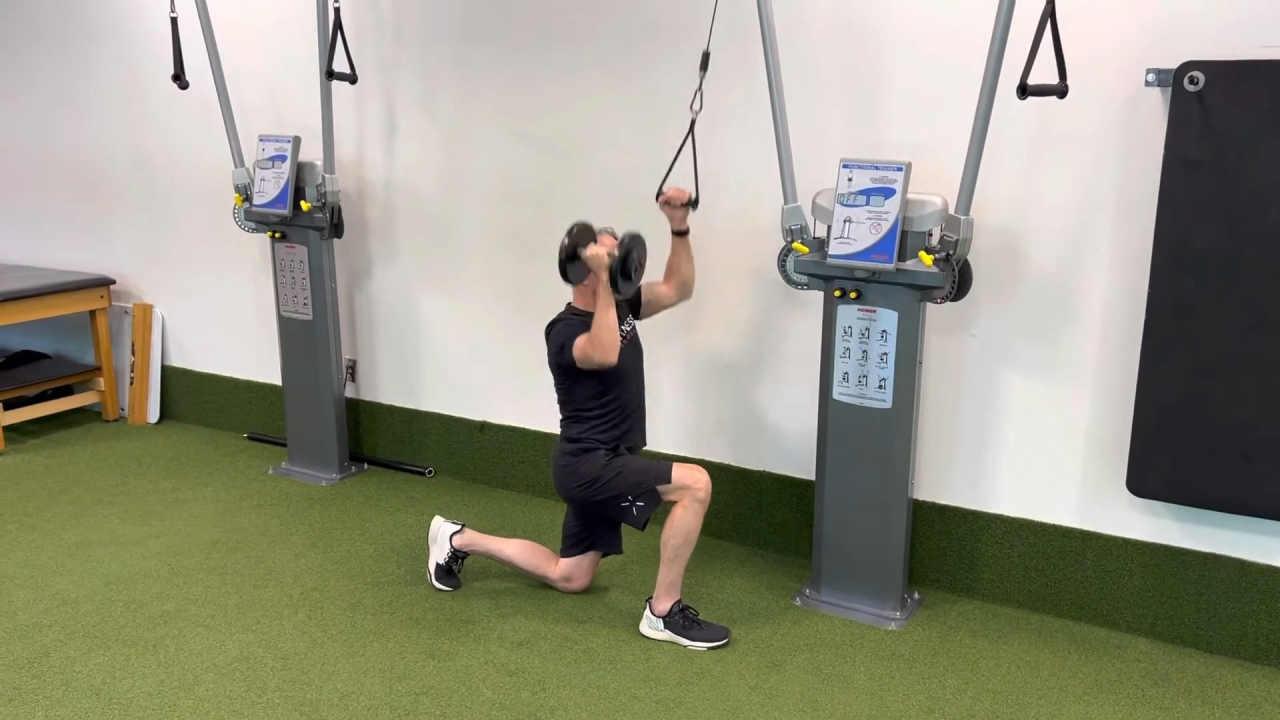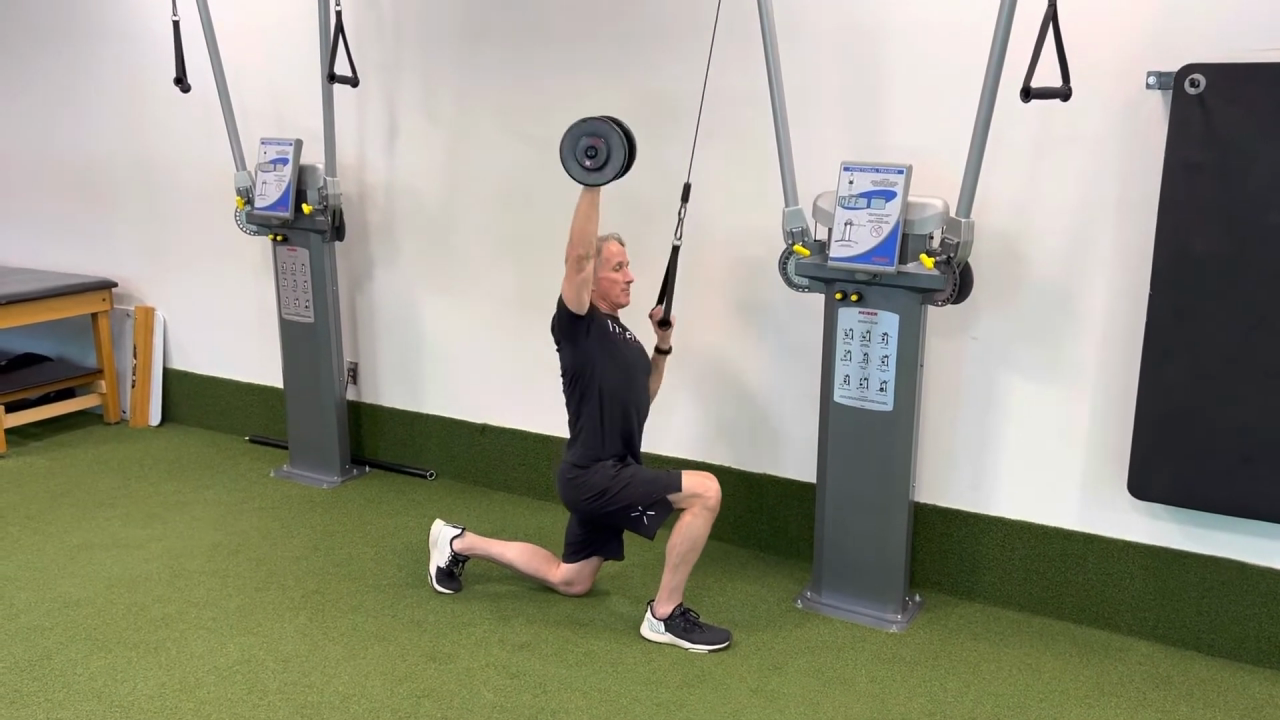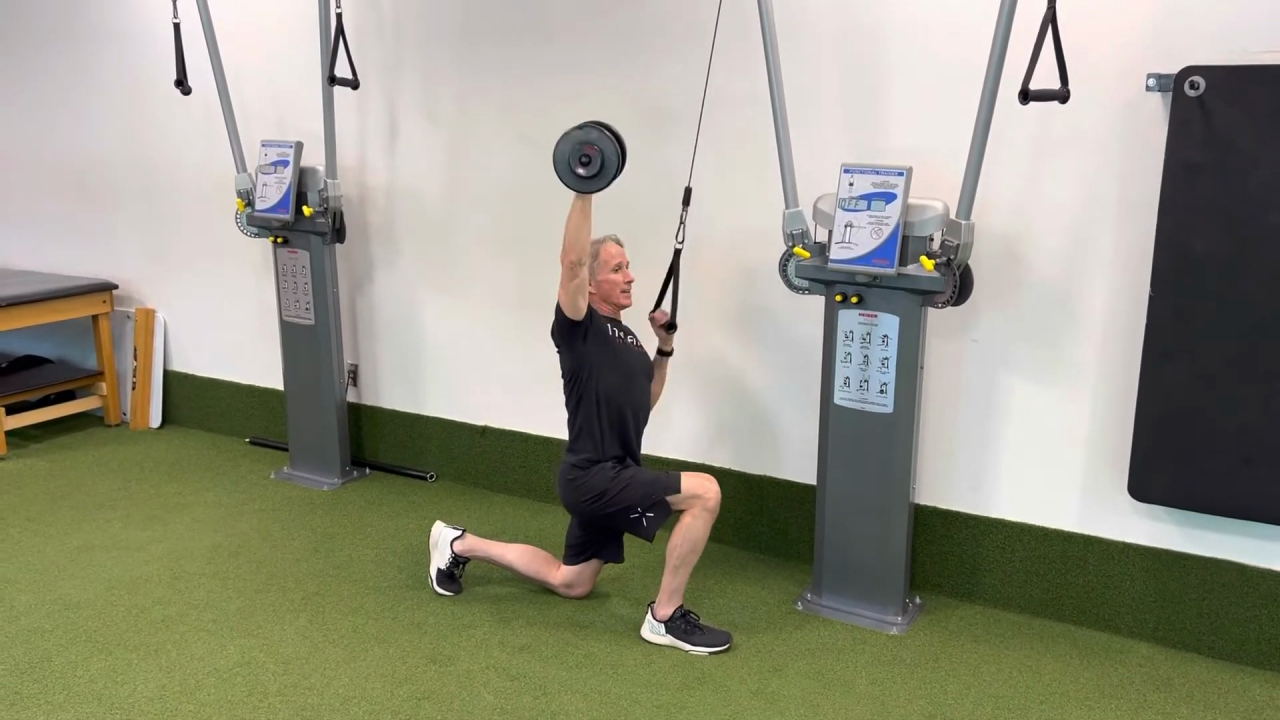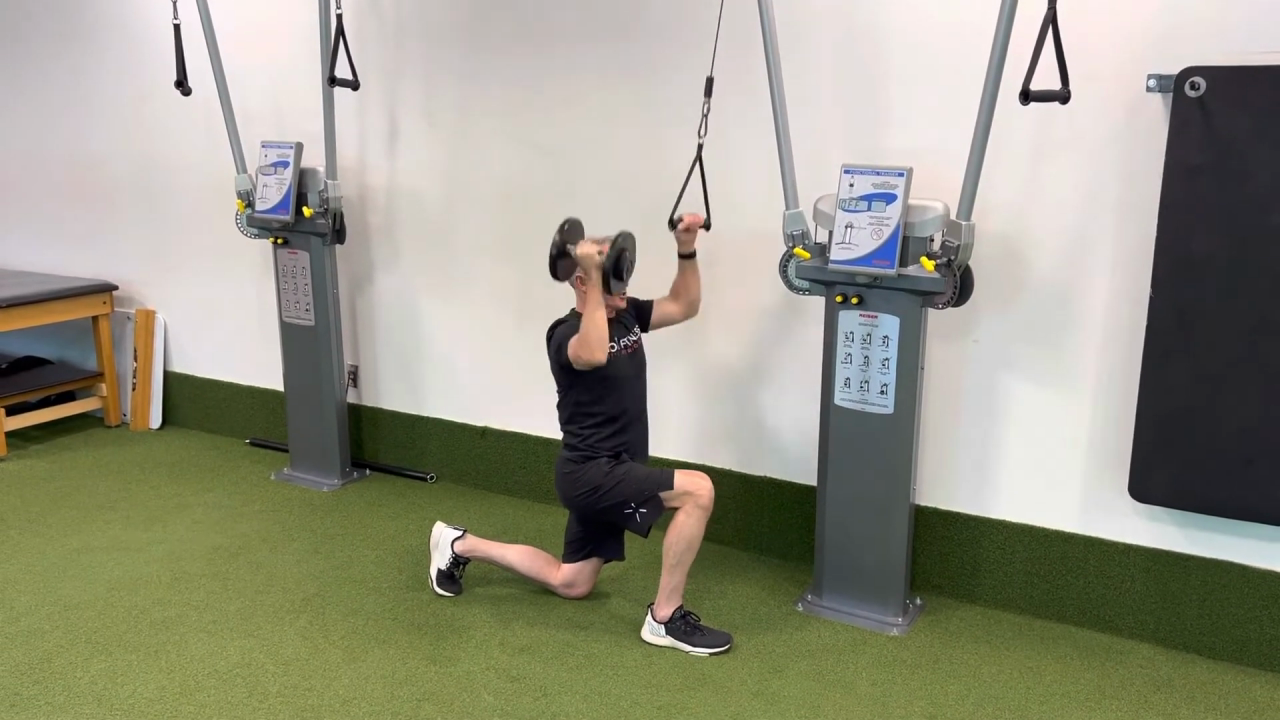
dt=0.5s
person 1, frame 1
left shoulder: (621, 306)
right shoulder: (564, 327)
left elbow: (679, 287)
right elbow: (605, 356)
left wrist: (679, 224)
right wrist: (599, 275)
left hip: (602, 464)
right hip: (589, 464)
left knee: (569, 576)
right knee: (694, 484)
left ankle: (457, 539)
right ankle: (664, 612)
person 1, frame 2
left shoulder: (618, 333)
right shoulder: (576, 323)
left elbow: (640, 394)
right elbow: (578, 255)
left wrist: (663, 345)
right wrist: (592, 183)
left hip: (606, 474)
right hip: (595, 476)
left knee: (569, 580)
right knee: (705, 491)
left ankle: (459, 544)
right ankle: (665, 615)
person 1, frame 3
left shoulder: (622, 334)
right shoulder: (577, 326)
left elbow: (645, 398)
right elbow: (571, 263)
left wrist: (665, 346)
right wrist: (583, 191)
left hip: (607, 476)
right hip: (594, 477)
left knee: (570, 582)
right knee: (704, 493)
left ankle: (459, 545)
right ankle: (665, 617)
person 1, frame 4
left shoulder: (626, 315)
right shoulder: (565, 333)
left elbow: (686, 306)
right elbow: (594, 355)
left wrist: (687, 251)
right wrist: (594, 278)
left hip: (610, 472)
right hip: (590, 473)
left knee: (570, 583)
right knee: (697, 490)
left ankle: (460, 546)
right ankle: (665, 618)
